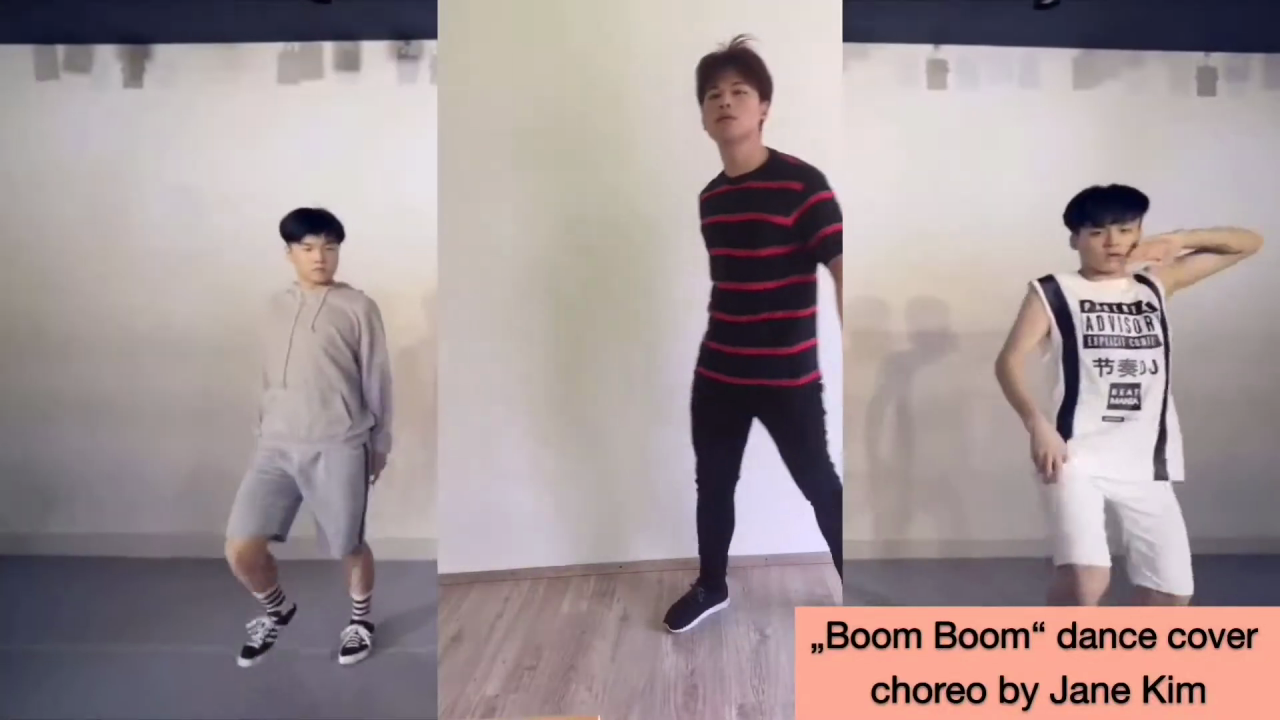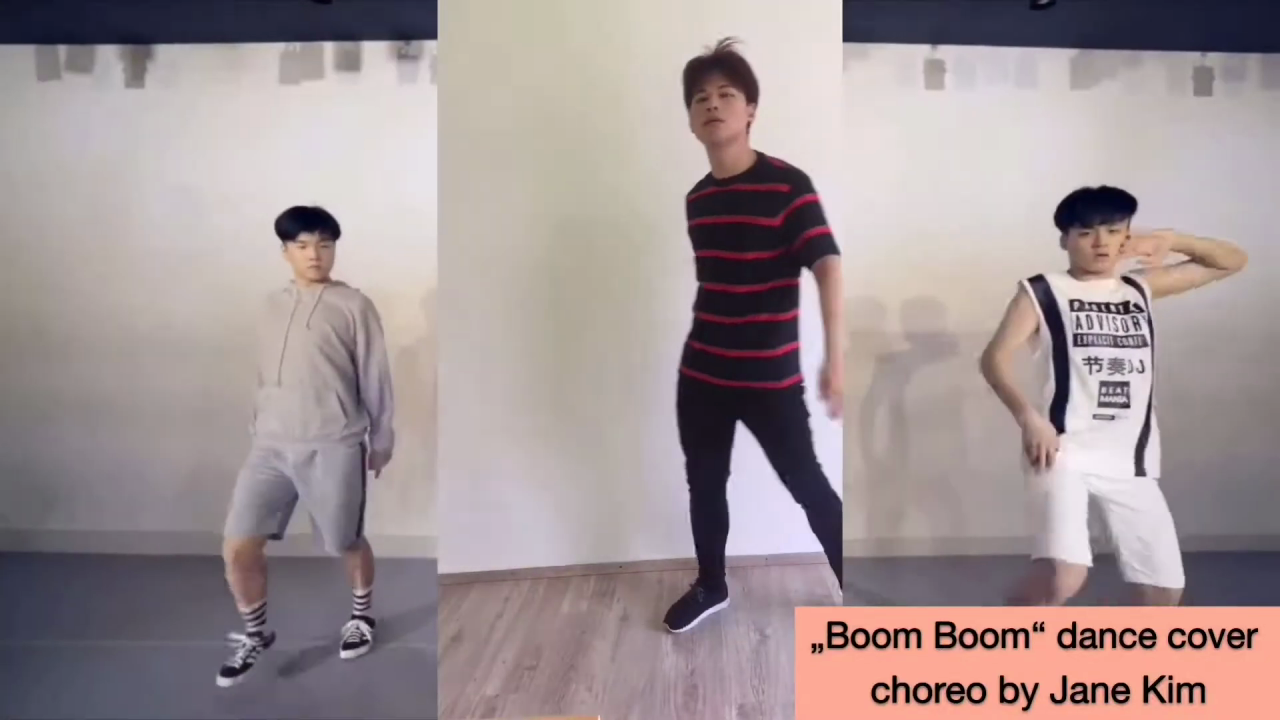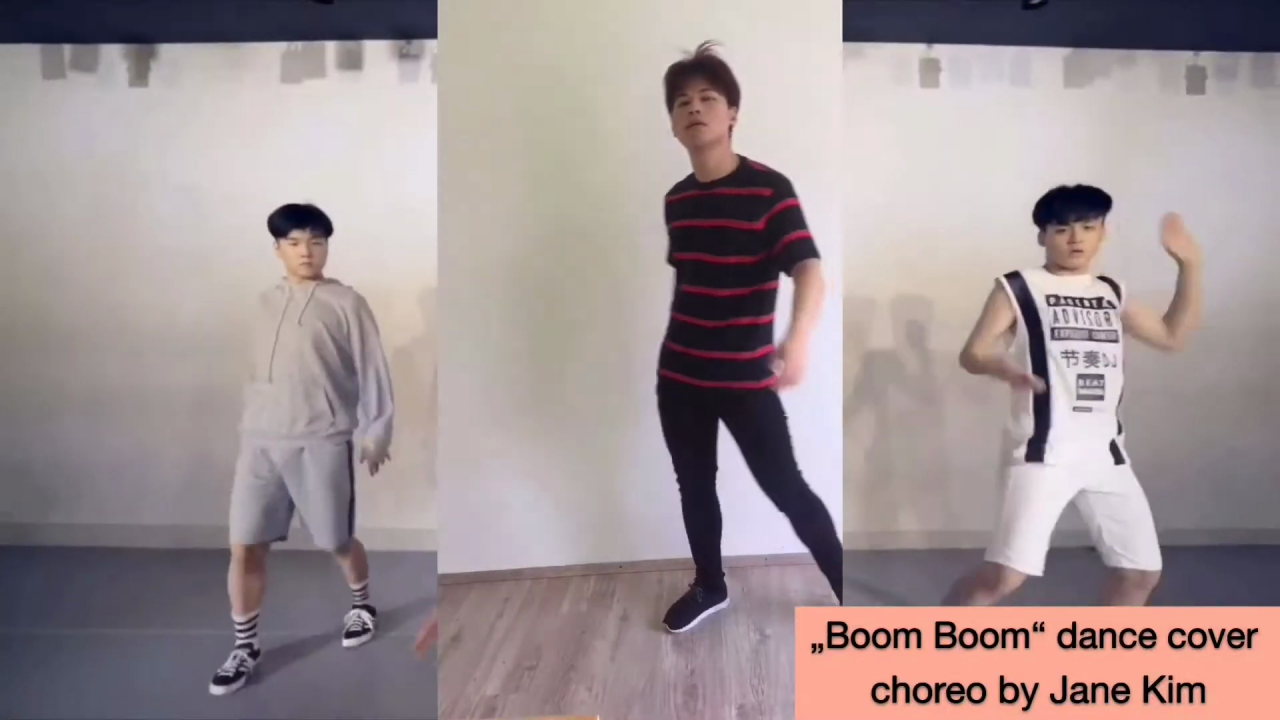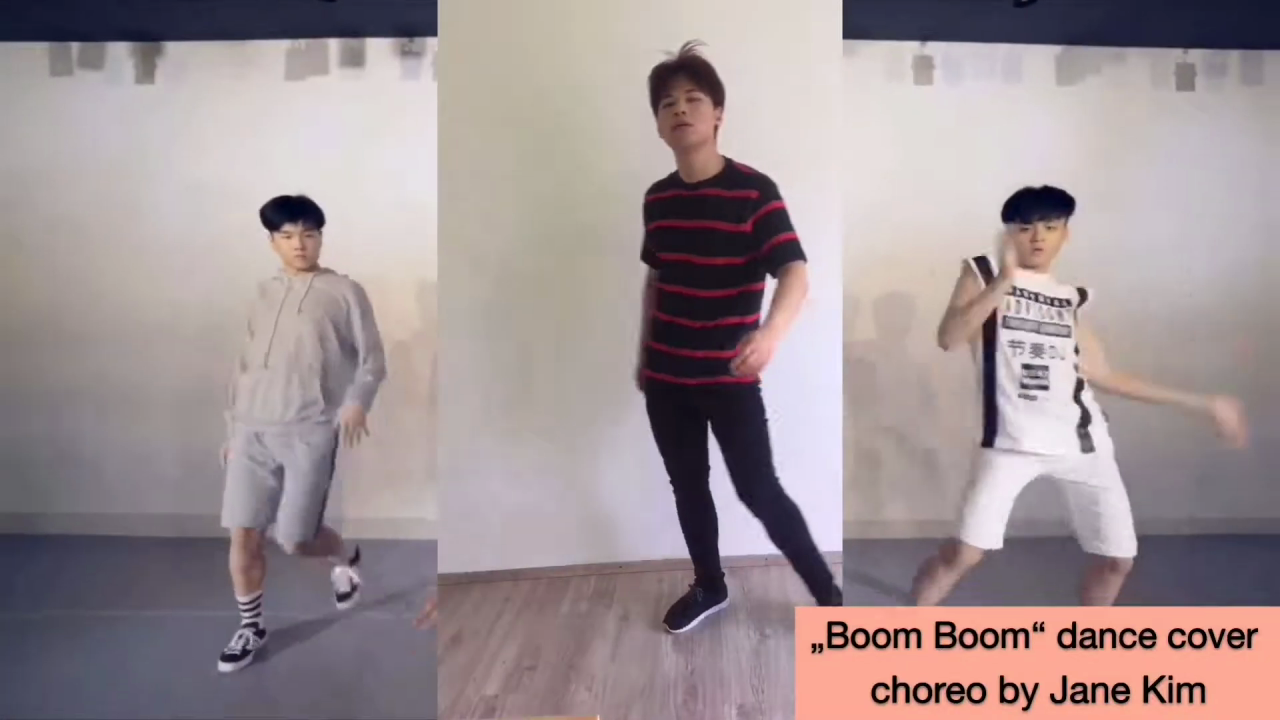
dt=0.1s
person 1, frame 1
left shoulder: (802, 183)
right shoulder: (711, 196)
left elbow: (841, 268)
left hip: (786, 375)
right hip: (717, 370)
left knee: (820, 485)
right knee: (712, 482)
right ankle: (711, 586)
person 1, frame 2
left shoulder: (787, 186)
right shoulder: (697, 198)
left elbow: (828, 270)
left wrist: (835, 354)
left hip: (769, 375)
right hip: (700, 371)
left knee: (807, 486)
right knee: (704, 483)
right ankle: (711, 585)
person 1, frame 3
left shoulder: (769, 190)
right shoulder: (677, 199)
left elbow: (810, 274)
left wrist: (797, 341)
left hip: (745, 377)
right hip: (680, 375)
left knee: (784, 487)
right knee: (694, 484)
left ankle: (844, 589)
right ankle: (709, 584)
person 1, frame 4
left shoulder: (754, 192)
right shoulder: (657, 199)
left elbow: (794, 276)
left wrist: (769, 336)
right wrist: (643, 352)
left hip: (728, 374)
right hip: (666, 374)
left knee: (759, 490)
right knee: (686, 485)
left ankle: (824, 587)
right ankle: (709, 586)
person 2, frame 1
left shoulder: (358, 307)
right shoulder: (278, 306)
left elbow: (377, 380)
left wrist: (379, 445)
right wrist: (266, 433)
left hip: (338, 446)
right hip: (278, 445)
left knee: (349, 547)
right knee: (240, 545)
left ankle: (360, 619)
right ankle: (276, 609)
person 2, frame 2
left shoulder: (354, 306)
right shoulder: (274, 305)
left elbow: (376, 379)
left wrist: (381, 441)
right wrist: (260, 431)
left hip: (333, 445)
right hip: (272, 444)
left knee: (348, 543)
right knee: (237, 546)
left ankle: (361, 615)
right ankle: (255, 633)
person 2, frame 3
left shoulder: (346, 303)
right shoulder: (267, 303)
left elbow: (373, 373)
left wrist: (379, 432)
right wrist: (248, 432)
left hip: (321, 443)
right hip: (261, 442)
left knee: (337, 541)
right knee: (244, 549)
left ankle: (362, 603)
right ankle: (246, 647)
person 2, frame 4
left shoulder: (345, 292)
right shoulder: (264, 295)
left elbow: (372, 357)
right elbow: (246, 365)
left wrist: (358, 401)
right wrist: (233, 428)
left hip: (312, 430)
right hip: (254, 428)
left knee: (293, 539)
right knee: (244, 533)
left ankle: (345, 559)
right ankle: (251, 626)
person 3, frame 1
left shoulder: (1155, 285)
right shoulder: (1052, 293)
left elbow: (1249, 243)
right elbow: (1008, 362)
left wrist: (1182, 240)
right wrist: (1037, 426)
left hip: (1146, 464)
right hip: (1076, 456)
left knee: (1172, 590)
right knee: (1085, 582)
person 3, frame 2
left shoulder: (1142, 287)
right shoulder: (1041, 293)
left elbow: (1232, 262)
right elbow: (994, 359)
left wrist: (1172, 239)
right wrist: (1028, 417)
left hip: (1130, 462)
right hip: (1065, 454)
left knee: (1166, 586)
right knee: (1061, 580)
person 3, frame 3
left shoulder: (1112, 292)
right shoulder: (1018, 288)
left elbow: (1174, 336)
right elbow: (972, 354)
left wrist: (1190, 263)
right wrist: (1013, 368)
left hip: (1104, 452)
right hip: (1041, 451)
left knee: (1143, 568)
right knee: (1008, 574)
person 3, frame 4
left shoulder: (1074, 297)
right shoulder: (984, 272)
left elbow: (1103, 376)
right elbow: (950, 338)
left wrist: (1199, 404)
right wrist: (1000, 283)
left hip: (1081, 439)
right hip: (1010, 440)
left knee: (1118, 554)
right knee: (964, 551)
